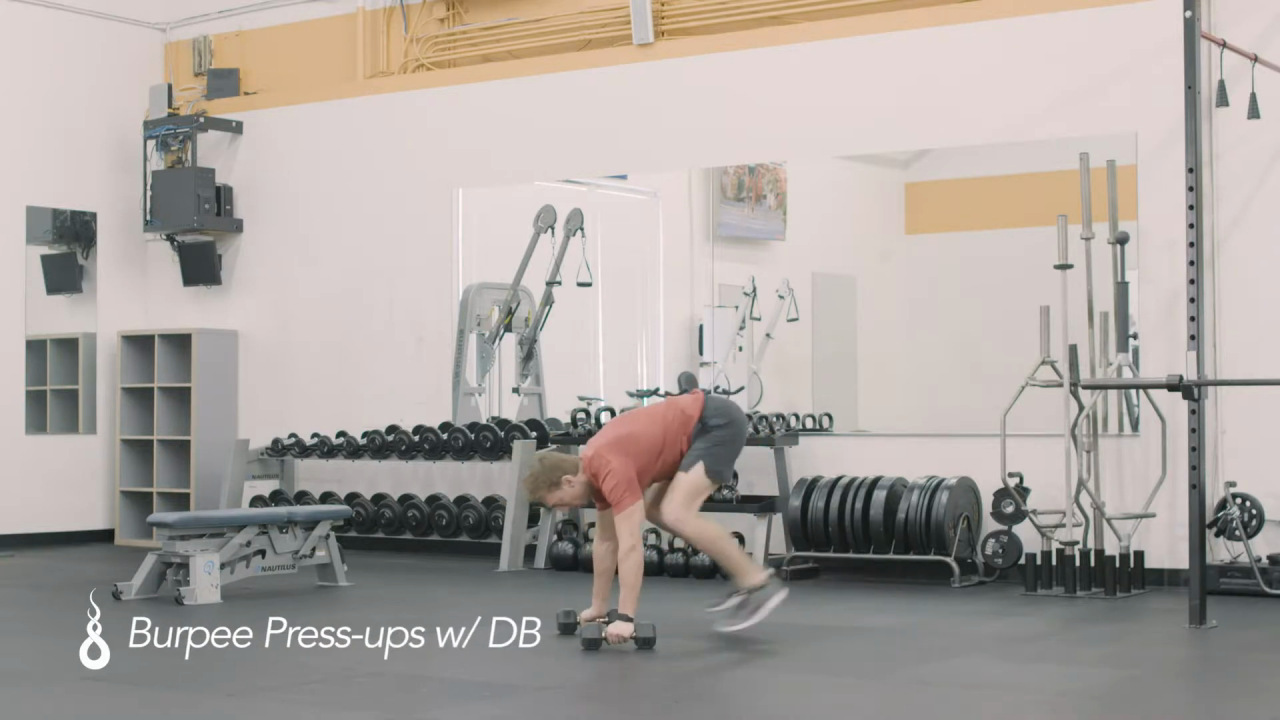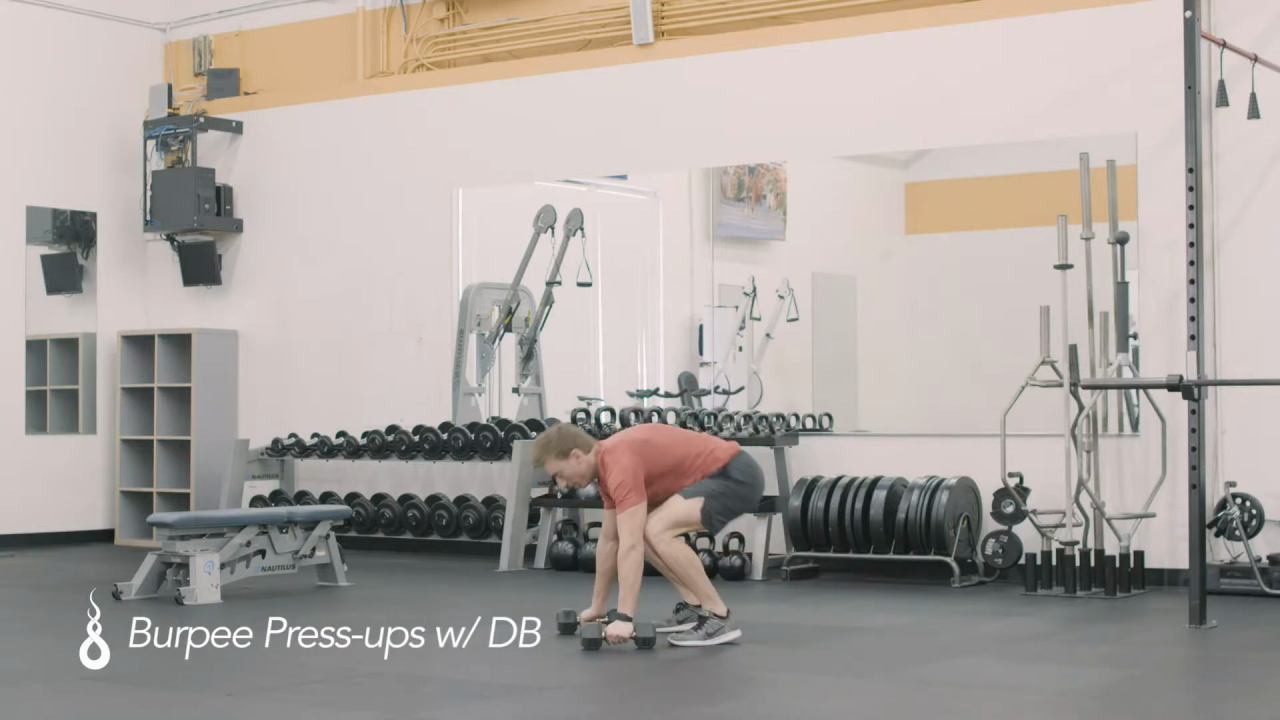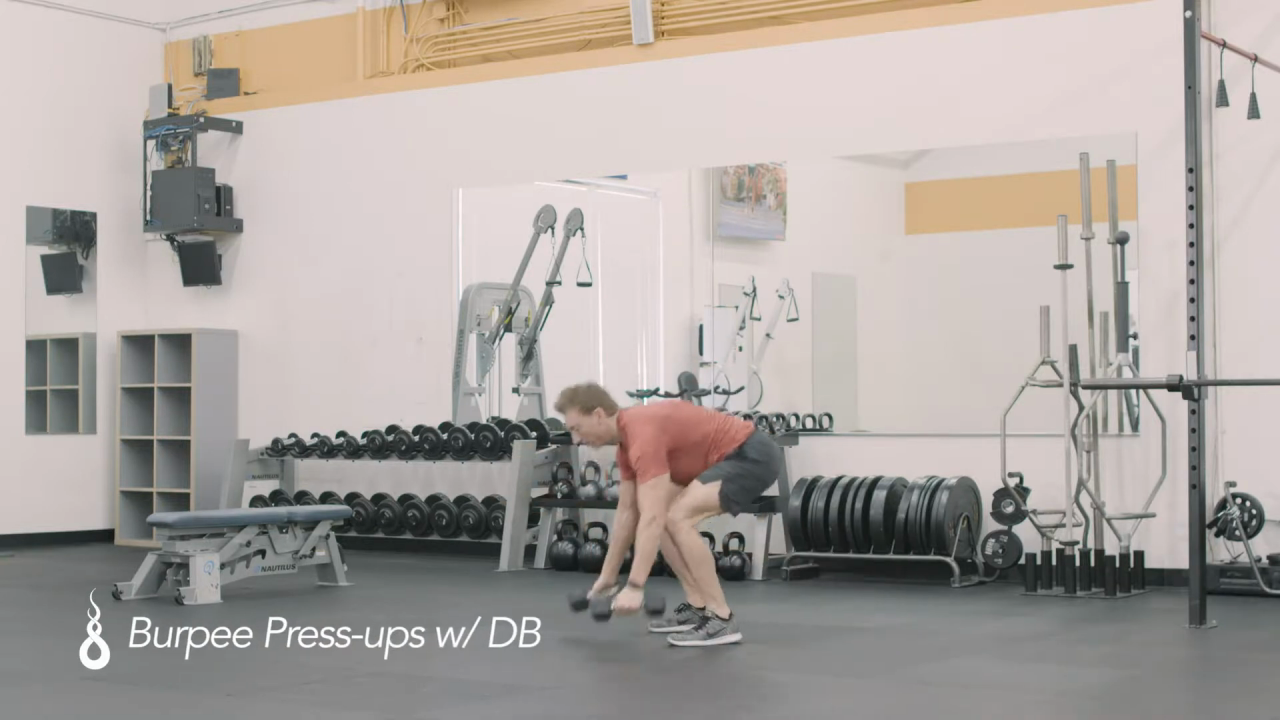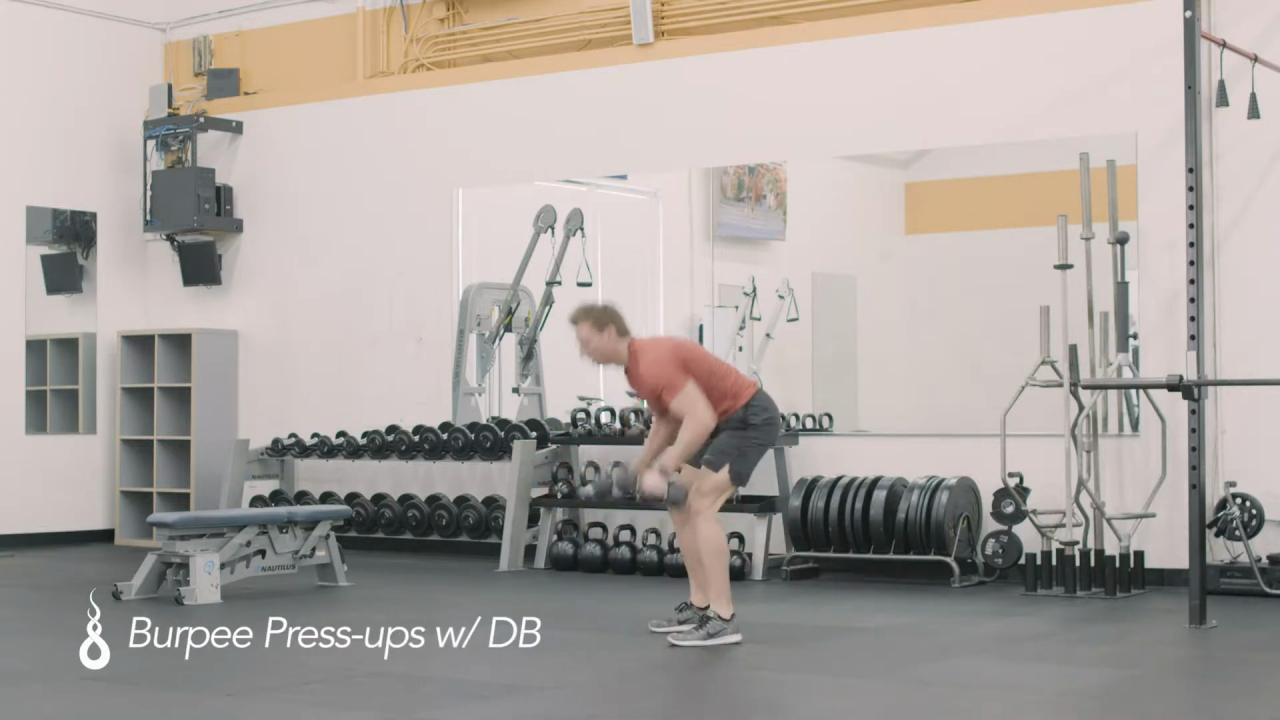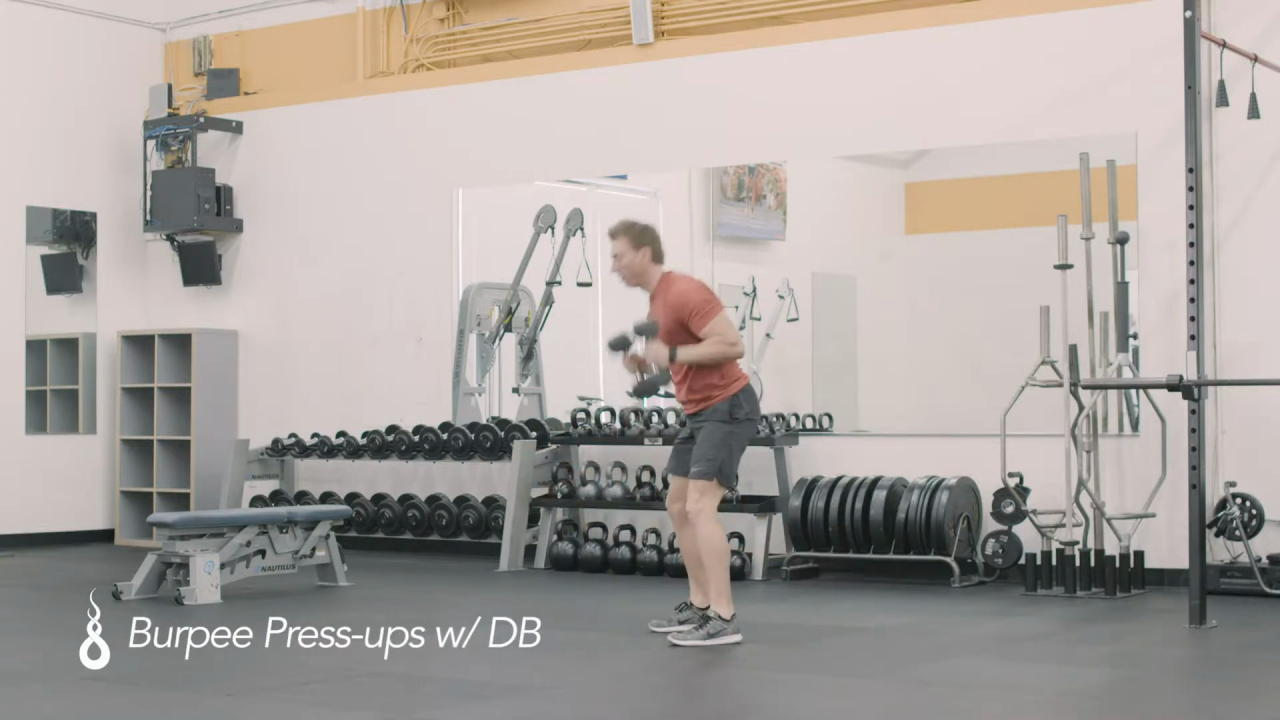
dt=0.2s
person 1, frame 1
left shoulder: (612, 469)
right shoulder: (590, 470)
left elbow: (631, 544)
right elbow: (605, 539)
left wrist: (625, 617)
right wrist: (597, 605)
left hip: (718, 420)
right hip: (696, 425)
left knee: (675, 513)
right knee: (655, 511)
left ankle: (756, 583)
right ankle: (746, 579)
person 1, frame 2
left shoulder: (619, 466)
right shoulder: (606, 462)
left elbow: (630, 546)
right elbow: (609, 540)
left wrist: (624, 618)
right wrist: (597, 606)
left hip: (737, 475)
right hip: (718, 471)
left knee: (656, 530)
right knee: (638, 527)
left ankle: (718, 616)
right ankle: (694, 606)
person 1, frame 3
left shoulder: (642, 436)
right shoulder: (627, 439)
left elbow: (652, 517)
right elbow: (626, 514)
left wrist: (635, 586)
right wrist: (608, 575)
left hip: (753, 455)
right hip: (734, 457)
left knee: (676, 518)
right knee: (660, 518)
left ankle: (721, 617)
right ankle: (698, 605)
person 1, frame 4
left shoulder: (654, 361)
right shoulder: (637, 365)
left elbow: (700, 418)
right elbow: (666, 423)
left wrist: (665, 470)
right wrist: (639, 468)
left hip: (751, 417)
right hip: (728, 420)
left knee: (699, 505)
right knee: (680, 504)
left ankle: (723, 619)
right ankle: (700, 606)
person 1, frame 5
left shoulder: (682, 291)
right shoulder: (658, 301)
left elbow: (733, 344)
left wrist: (669, 353)
right wrist: (651, 361)
left hip: (728, 408)
right hip: (702, 413)
left knee: (697, 508)
right knee: (678, 506)
left ankle: (723, 619)
right ankle: (699, 606)
